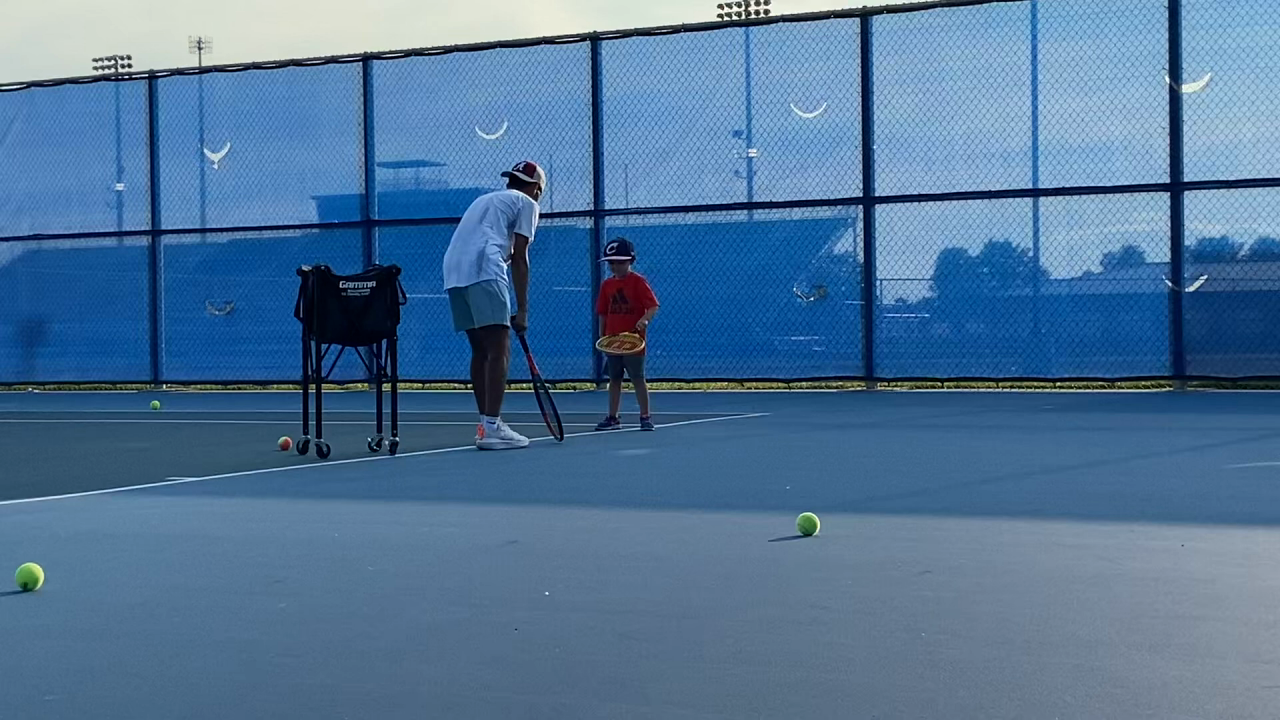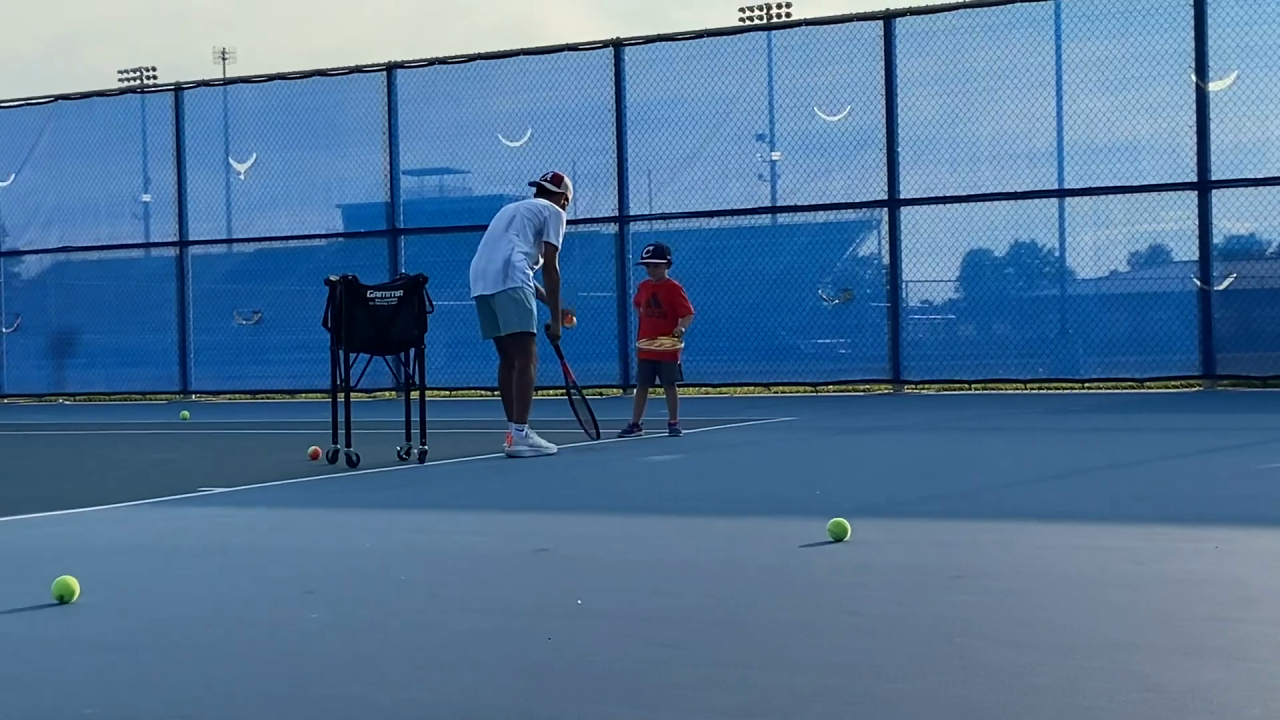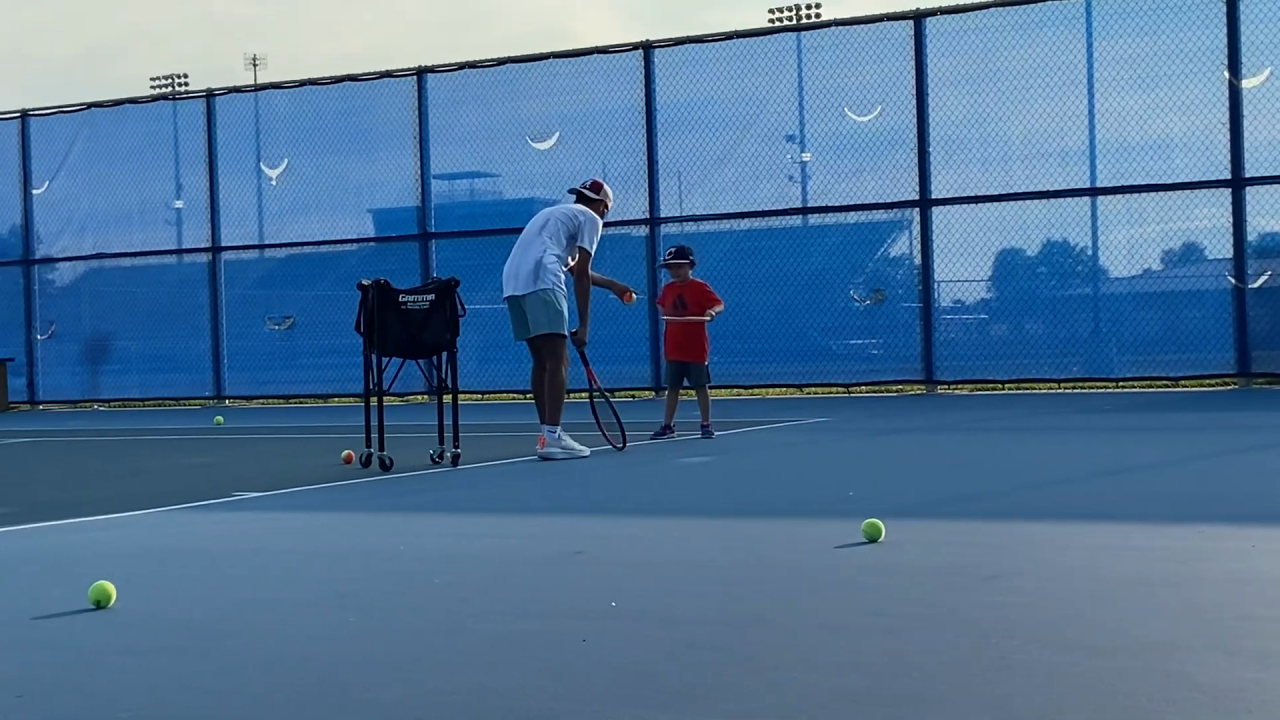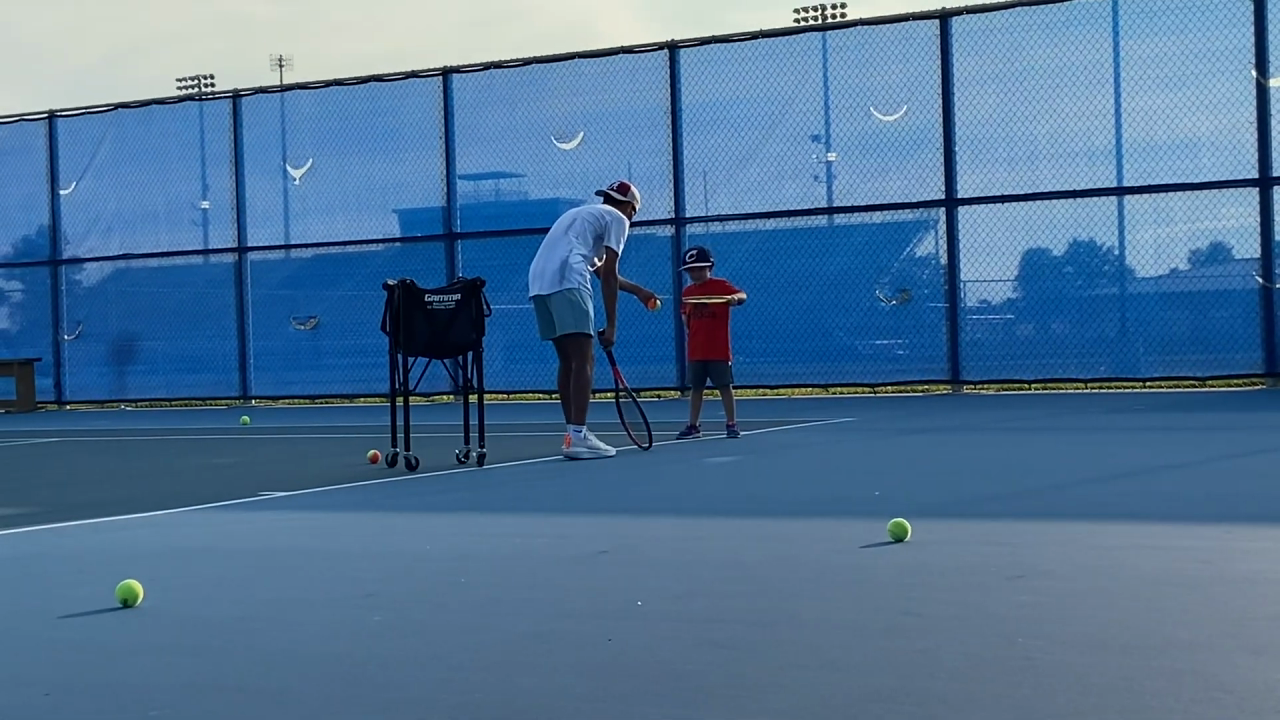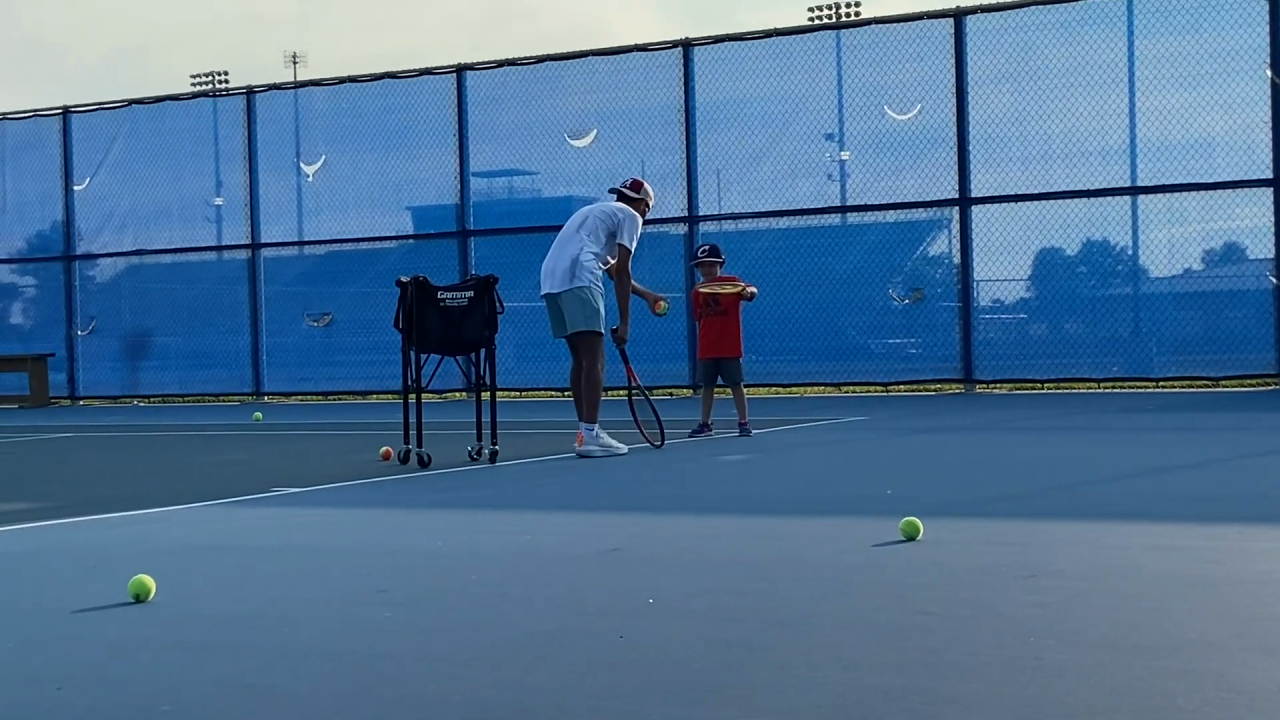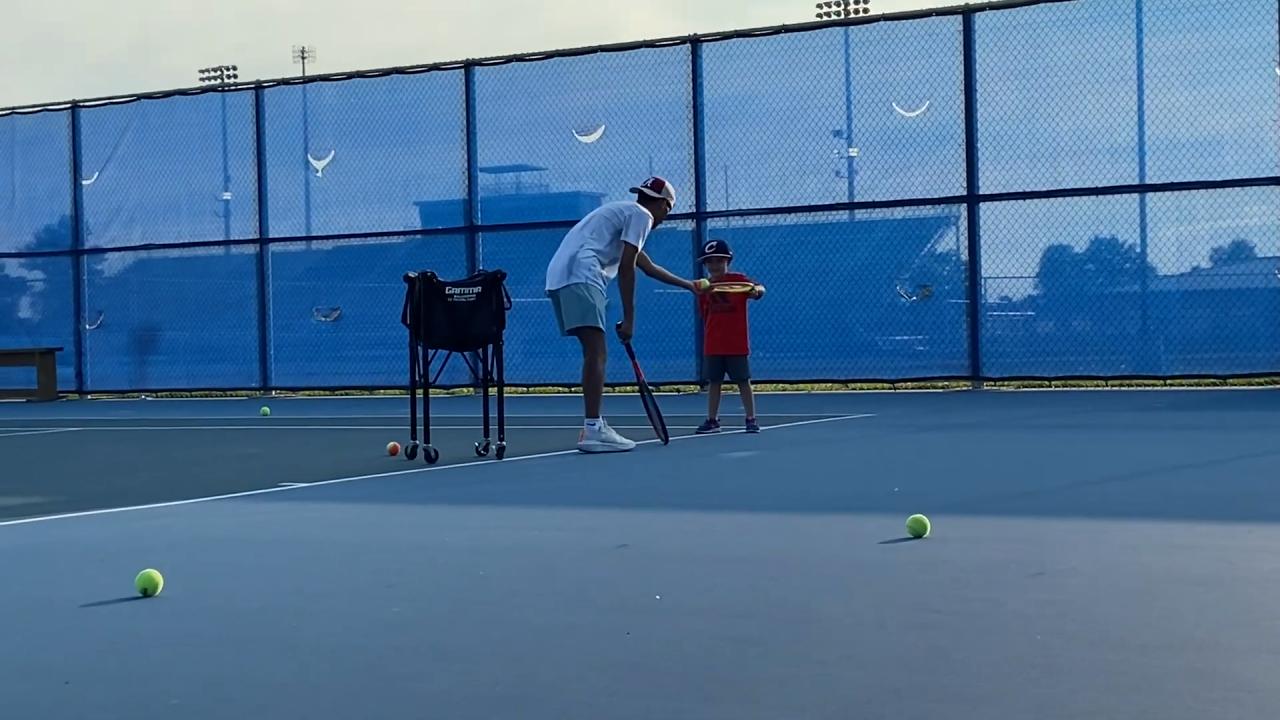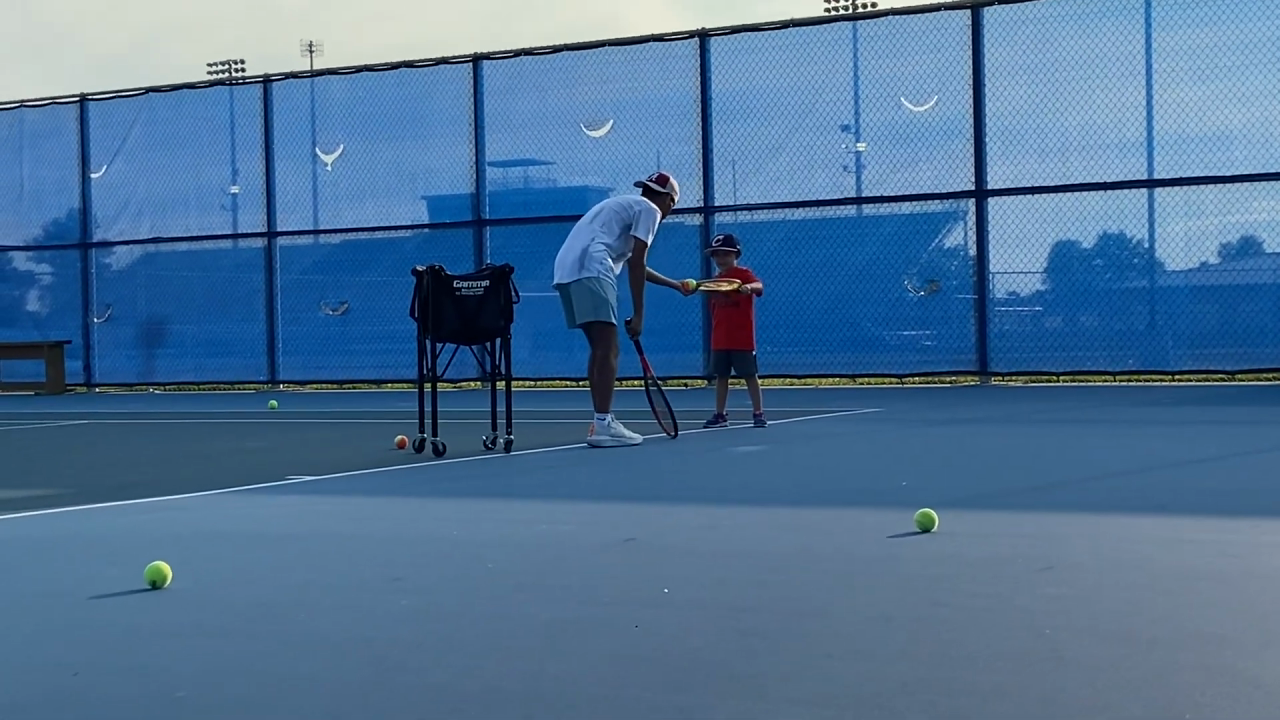
dt=0.7s
person 1, frame 1
left shoulder: (485, 200)
right shoulder: (526, 203)
right elbow: (519, 259)
right wrist: (522, 310)
left hip: (454, 273)
right hip: (483, 272)
left knee: (481, 351)
right knee: (499, 351)
left ankle: (486, 425)
right ankle: (492, 429)
person 1, frame 2
left shoulder: (513, 208)
right shoulder: (554, 211)
right elbow: (550, 267)
left wrist: (550, 302)
right wrist: (555, 317)
left hip: (480, 280)
right hip: (509, 281)
left knee: (508, 359)
right knee: (526, 359)
left ankle: (515, 432)
right ankle: (520, 435)
person 1, frame 3
left shoulder: (555, 213)
right shoulder: (590, 218)
left elbow: (574, 269)
right elbow: (581, 275)
left wrist: (613, 286)
right wrist: (584, 325)
left hip: (513, 283)
right hip: (541, 283)
left knee: (542, 361)
right knee: (557, 361)
left ankle: (547, 434)
right ankle: (553, 438)
person 1, frame 4
left shoulder: (582, 214)
right shoulder: (617, 218)
left elbow: (601, 272)
right elbow: (609, 275)
left wrist: (638, 292)
right wrist: (611, 325)
left hip: (539, 282)
right hip: (566, 283)
left knee: (568, 360)
right knee: (583, 360)
left ankle: (573, 435)
right ankle: (578, 437)
person 1, frame 5
left shoulder: (596, 212)
right shoulder: (630, 216)
left elbow: (613, 271)
right elbow: (622, 272)
left wrist: (647, 295)
right wrist: (624, 322)
left hip: (551, 280)
right hip: (578, 280)
left knee: (581, 358)
right knee: (594, 358)
left ankle: (585, 432)
right ankle: (590, 436)
person 1, frame 6
left shoulder: (623, 213)
right shoulder: (641, 215)
left elbow: (648, 266)
right elbow: (626, 269)
left wrist: (687, 285)
right wrist: (629, 318)
left hip: (560, 276)
right hip: (580, 277)
left knee: (594, 353)
right knee: (597, 353)
left ankle: (594, 427)
right ankle: (593, 430)
person 1, frame 7
left shoulder: (625, 206)
right shoulder: (649, 209)
left elbow: (634, 266)
right elbow: (637, 264)
left wrist: (675, 285)
right wrist: (638, 314)
left hip: (566, 270)
right hip: (590, 271)
left knee: (600, 348)
right knee: (609, 348)
left ankle: (602, 422)
right ankle: (603, 426)
person 2, frame 1
left shoulder: (639, 281)
right shoulder: (606, 285)
left elbow: (653, 306)
right elbow: (602, 313)
left wrist: (645, 319)
right wrist: (603, 336)
left knee: (637, 379)
right knee: (614, 379)
left ankle: (645, 417)
right ankle: (613, 417)
person 2, frame 2
left shoulder: (674, 288)
right shoulder: (643, 286)
left elbow: (688, 313)
left wrist: (682, 326)
left hip: (667, 347)
right hip: (645, 347)
left knee: (670, 385)
right knee: (642, 385)
left ankle: (673, 423)
right ankle: (635, 424)
person 2, frame 3
left shoulder: (700, 287)
right shoulder: (668, 288)
left elbow: (719, 304)
right elbow: (661, 306)
left wrist: (713, 311)
right wrist: (666, 320)
left hip: (696, 348)
right hip: (673, 349)
left knee: (700, 386)
right knee: (672, 387)
left ankle: (706, 424)
right ankle: (668, 426)
person 2, frame 4
left shoulder: (720, 285)
right shoulder: (688, 292)
left elbow: (742, 295)
right elbow: (685, 313)
left wrist: (734, 297)
right wrist: (687, 322)
left hip: (719, 349)
right hip: (695, 350)
left knee: (724, 386)
right knee: (696, 387)
left ankle: (731, 424)
right ankle: (693, 426)
person 2, frame 5
left shoulder: (731, 282)
right shoulder: (697, 292)
left elbow: (753, 291)
right elbow: (699, 319)
left wrist: (748, 291)
right wrist: (702, 341)
left hip: (730, 347)
right hip: (706, 349)
left knee: (736, 384)
right knee: (707, 385)
left ankle: (743, 422)
right ankle: (705, 424)
person 2, frame 6
left shoulder: (738, 279)
left elbow: (759, 289)
right elbow: (706, 315)
left wrist: (756, 289)
left hip: (737, 344)
right hip: (713, 345)
left knee: (743, 381)
right knee: (713, 382)
left ankle: (751, 419)
right ankle: (712, 420)
person 2, frame 7
left shoulder: (743, 273)
left elbow: (758, 286)
left wrist: (748, 287)
left hip: (743, 337)
right hip: (720, 339)
left knee: (750, 375)
right knee: (721, 376)
left ankle: (758, 413)
right ankle: (720, 415)
